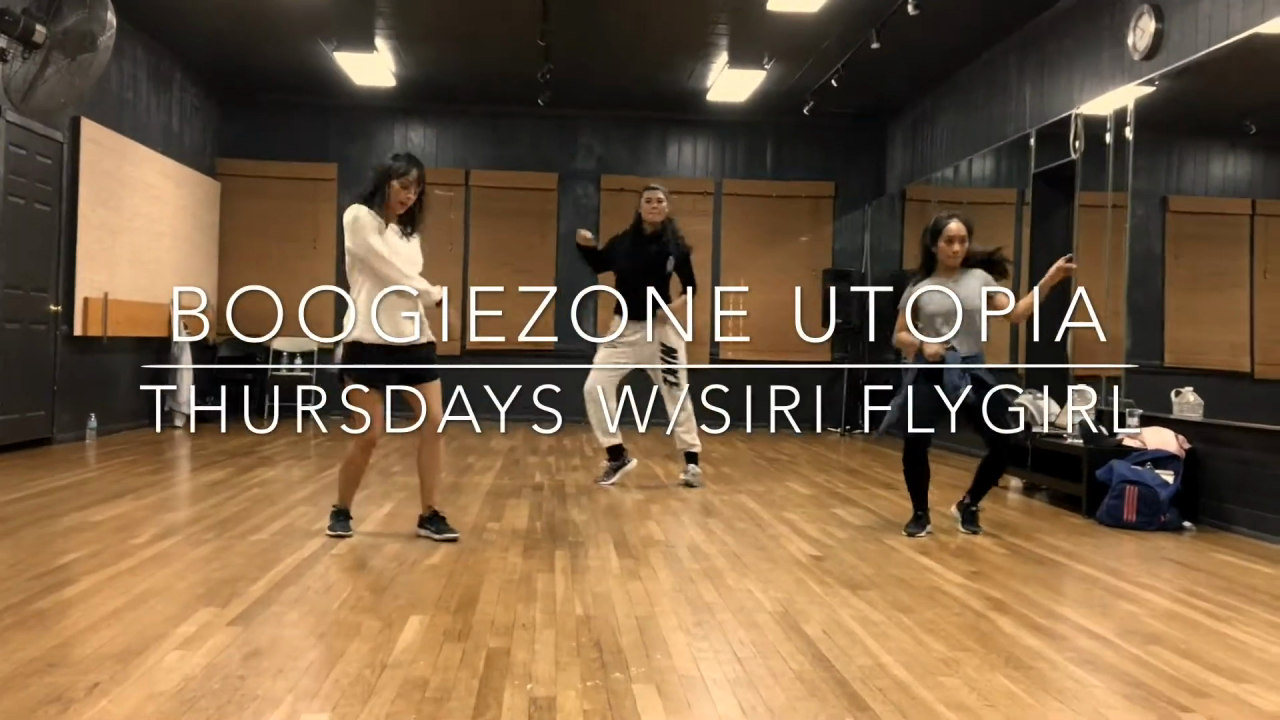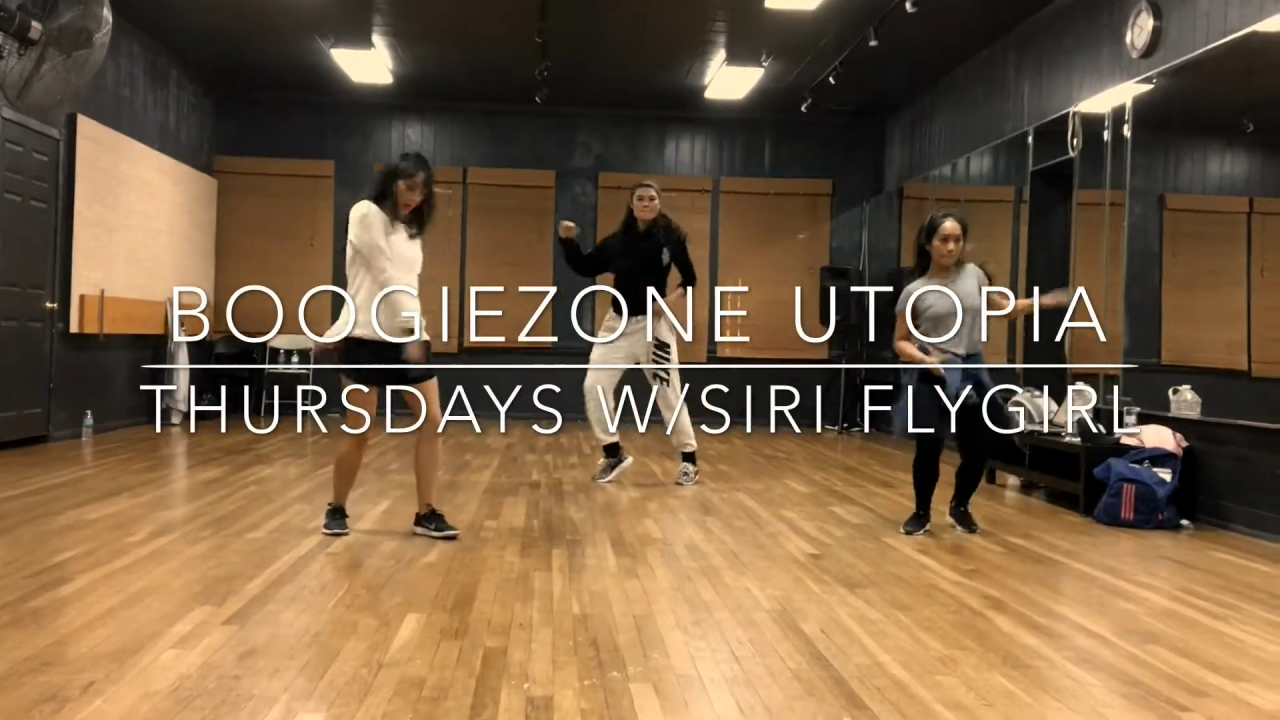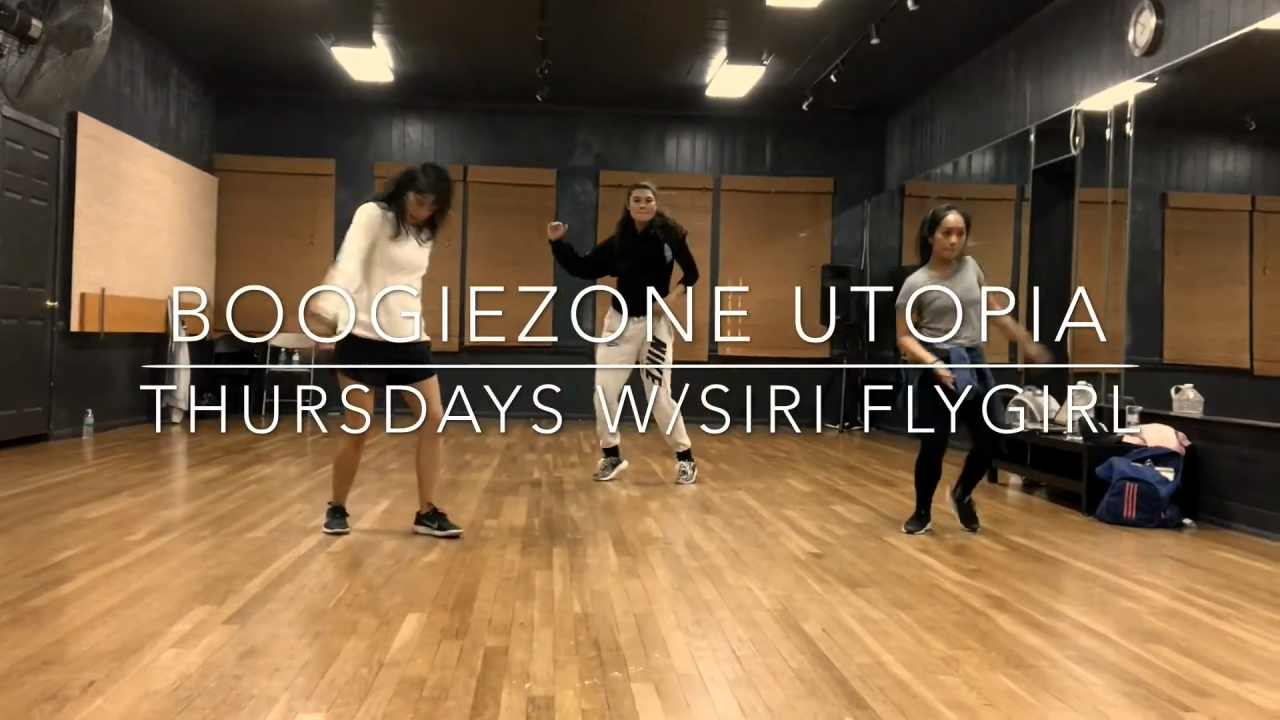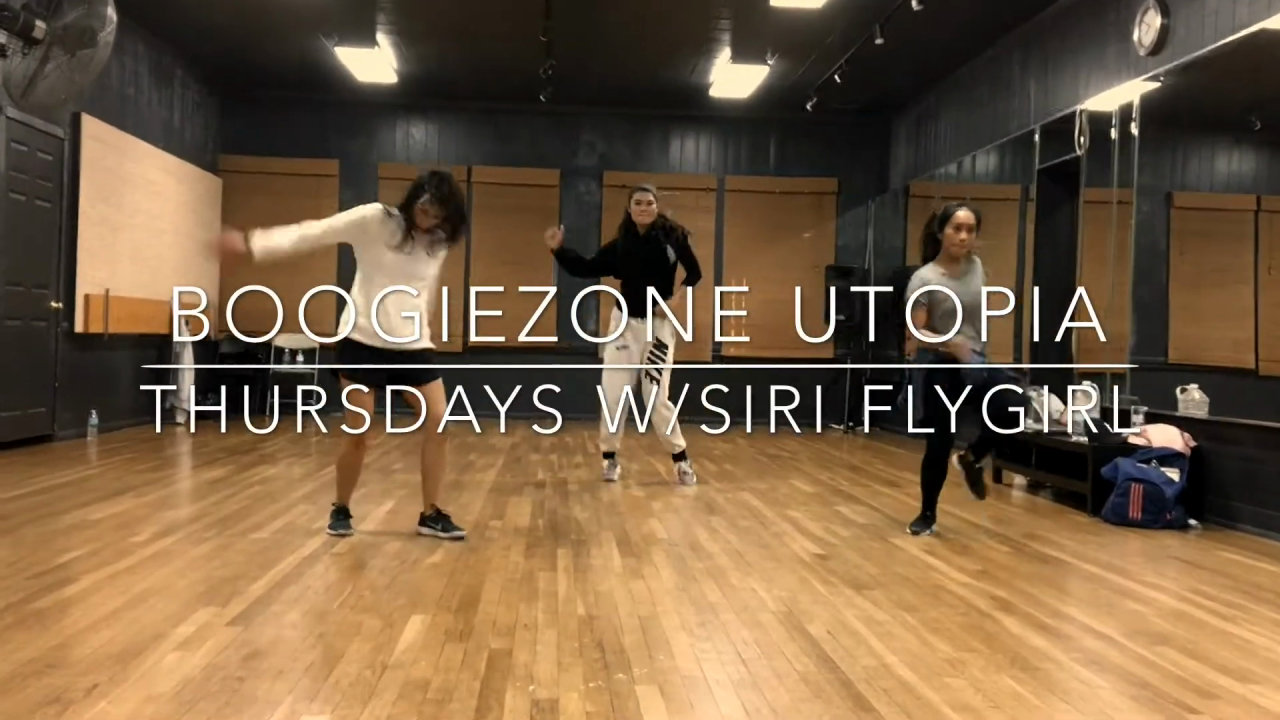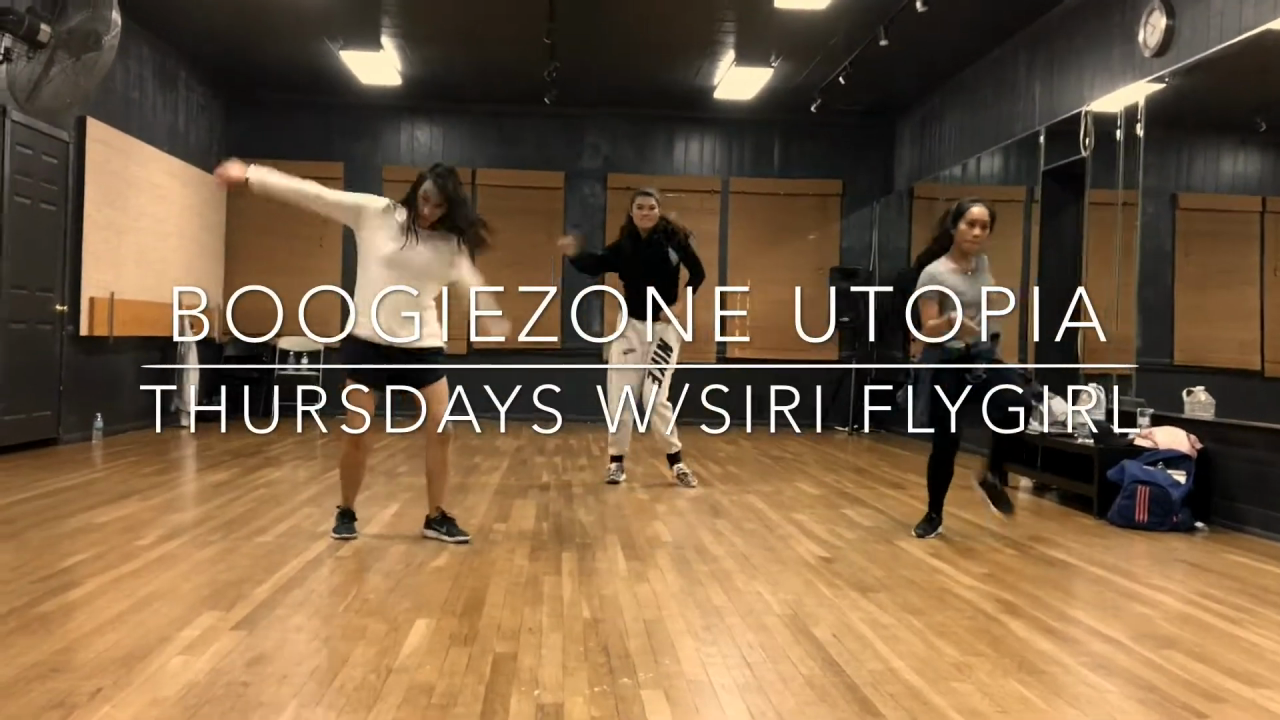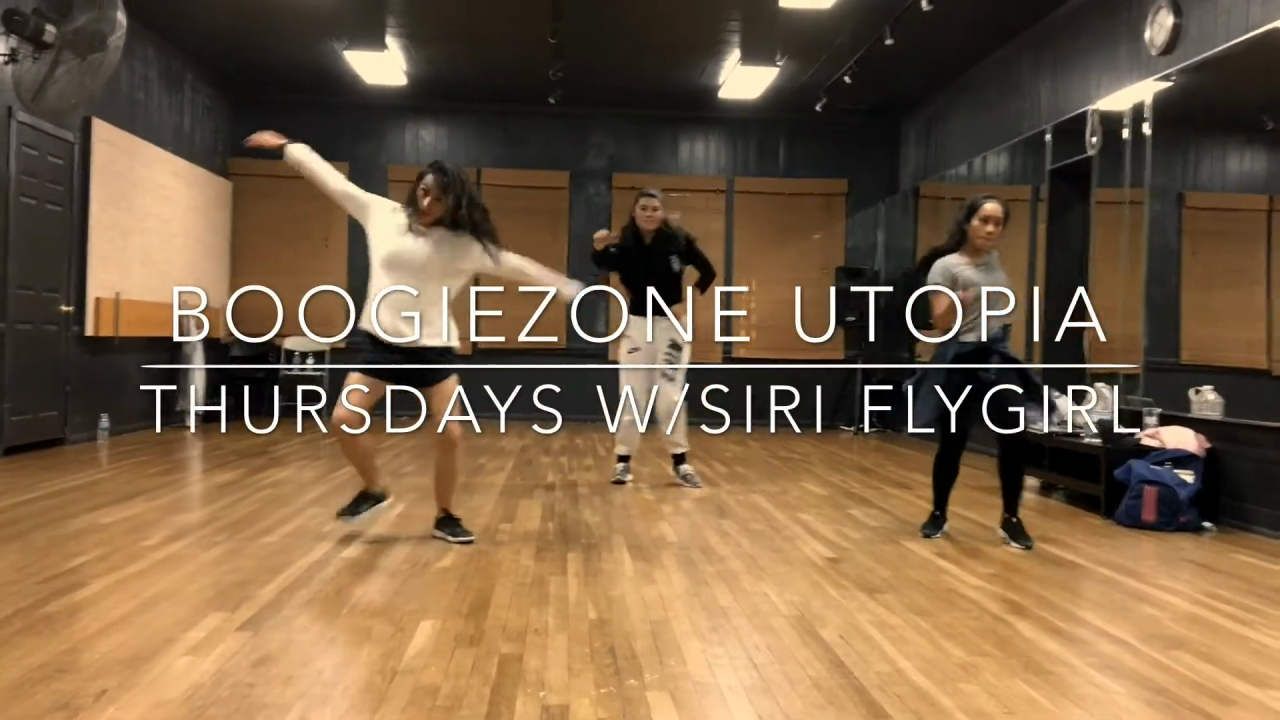
dt=0.1s
person 1, frame 1
left shoulder: (410, 232)
right shoulder: (358, 217)
right elbow: (391, 271)
right wrist: (437, 298)
left hip: (415, 341)
right hip: (369, 341)
left knee: (434, 425)
right knee: (369, 435)
left ankle: (429, 514)
right ankle: (341, 510)
person 1, frame 2
left shoulder: (412, 230)
right shoulder: (366, 213)
right elbow: (382, 274)
right wrist: (407, 326)
left hip: (410, 339)
right hip: (366, 339)
left knee: (431, 423)
right knee: (359, 432)
left ankle: (426, 513)
right ankle: (337, 509)
person 1, frame 3
left shoulder: (423, 236)
right shoulder: (372, 216)
right elbow: (349, 264)
right wrist: (326, 308)
left hip: (410, 340)
right hip: (364, 337)
left knee: (433, 421)
right knee: (356, 431)
left ankle: (427, 512)
right ankle: (337, 508)
person 1, frame 4
left shoulder: (437, 245)
right shoulder: (375, 220)
right elbow: (314, 232)
right wrist: (255, 244)
left hip: (415, 348)
right hip: (364, 344)
left knee: (436, 428)
right knee: (357, 435)
left ankle: (431, 515)
right ankle: (340, 510)
person 1, frame 5
left shoulder: (451, 244)
right shoulder: (377, 213)
left elbow: (471, 285)
right elbow: (317, 195)
left wrist: (496, 325)
right wrist: (252, 176)
left hip: (422, 347)
right hip: (369, 341)
left knee: (441, 430)
right knee: (356, 434)
left ankle: (437, 517)
right ankle: (346, 511)
person 1, frame 6
left shoulder: (463, 244)
right shoulder: (384, 215)
left elbow: (510, 264)
right elbow: (335, 184)
left wrist: (566, 288)
right wrist: (287, 148)
left hip: (433, 348)
right hip: (379, 343)
left knee: (450, 435)
right knee: (346, 423)
left ankle: (445, 517)
right ankle: (374, 489)
person 2, frame 1
left shoulder: (980, 278)
right shoulder: (919, 288)
left elbow: (1014, 313)
right elbow: (899, 336)
left wrist: (1048, 281)
right wrist: (922, 344)
left hip: (971, 372)
right hip: (931, 373)
left knee: (1003, 444)
right knee: (914, 441)
left ankle: (968, 505)
right ankle: (921, 513)
person 2, frame 2
left shoulder: (973, 274)
right shoulder: (914, 293)
left elbow: (1003, 307)
right elbow: (901, 342)
left wrist: (1042, 302)
right wrist: (925, 360)
left hip: (973, 372)
right hip: (932, 377)
left knee: (976, 452)
right knee: (928, 447)
left ankle: (959, 506)
right ankle: (921, 513)
person 2, frame 3
left shoulder: (970, 268)
right shoulder: (916, 284)
left elbow: (993, 309)
right elbow: (904, 337)
left wrist: (1025, 341)
right wrist: (933, 364)
left hip: (973, 365)
right hip: (936, 370)
left knee: (988, 442)
right knee: (934, 447)
left ankle: (963, 495)
right ankle: (922, 512)
person 2, frame 4
left shoulder: (976, 266)
right shoulder: (924, 280)
right elbow: (914, 337)
right wrist: (948, 344)
left hip: (975, 361)
right hip: (939, 366)
left knee: (1010, 410)
right knee: (939, 444)
left ankle: (970, 458)
right ankle: (928, 513)
person 2, frame 5
left shoulder: (982, 263)
right shoulder: (933, 274)
right elbow: (927, 330)
right wrist: (952, 322)
left hip: (984, 357)
right hip: (947, 363)
left knee: (1014, 407)
right knee: (945, 445)
left ankle: (993, 478)
right ankle: (934, 515)
person 2, frame 6
left shoulder: (993, 259)
right shoulder: (945, 267)
right elbow: (939, 320)
right wrist: (956, 305)
left hip: (997, 358)
right hip: (959, 359)
left knee: (1013, 436)
right knee: (952, 442)
left ankle: (1011, 519)
right ankle: (938, 514)
person 3, frame 1
left shoulder: (674, 245)
right shoulder: (624, 241)
left elbow: (690, 283)
right elbow: (598, 263)
left wrist: (681, 302)
right wrist: (586, 246)
left hip: (659, 327)
right hip: (623, 327)
left knee: (676, 395)
right knee: (595, 389)
left ankle: (691, 462)
right ankle: (617, 456)
person 3, frame 2
left shoulder: (671, 237)
right shoulder: (617, 241)
left elbow: (689, 276)
right elbow: (585, 266)
left wrist: (676, 297)
right wrist: (568, 240)
left hip: (655, 322)
right hip: (619, 321)
left knee: (668, 393)
right knee: (595, 387)
left ankle: (689, 460)
right ankle: (614, 455)
person 3, frame 3
left shoulder: (670, 234)
right shoulder: (616, 243)
left elbow: (691, 273)
right elbow: (582, 269)
left wrist: (676, 296)
right wrist: (558, 242)
left hip: (655, 322)
right hip: (619, 321)
left knee: (659, 394)
right knee: (604, 391)
left ankle: (685, 458)
right ankle: (612, 455)
person 3, frame 4
left shoulder: (672, 235)
right shoulder: (618, 245)
left elbow: (694, 272)
right elbow: (585, 268)
left wrist: (677, 300)
right wrist: (558, 249)
left hip: (659, 323)
right hip: (625, 322)
left knee: (657, 394)
right knee: (614, 394)
left ankle: (680, 458)
right ankle: (610, 458)
person 3, frame 5
left shoulder: (674, 238)
right shoulder: (622, 247)
left elbow: (698, 273)
right elbow: (594, 265)
left wrist: (679, 305)
right wrist: (573, 253)
left hip: (663, 325)
right hip: (630, 325)
left knee: (655, 398)
right knee: (620, 398)
left ankle: (676, 460)
right ankle: (617, 462)
person 3, frame 6
left shoulder: (678, 241)
right shoulder: (626, 245)
left elbow: (707, 273)
right elbow: (605, 260)
left wrist: (685, 305)
right wrist: (599, 247)
left hip: (673, 324)
right hip: (637, 325)
left knee: (668, 397)
right knee: (632, 397)
left ankle: (679, 461)
right ankle: (624, 461)
